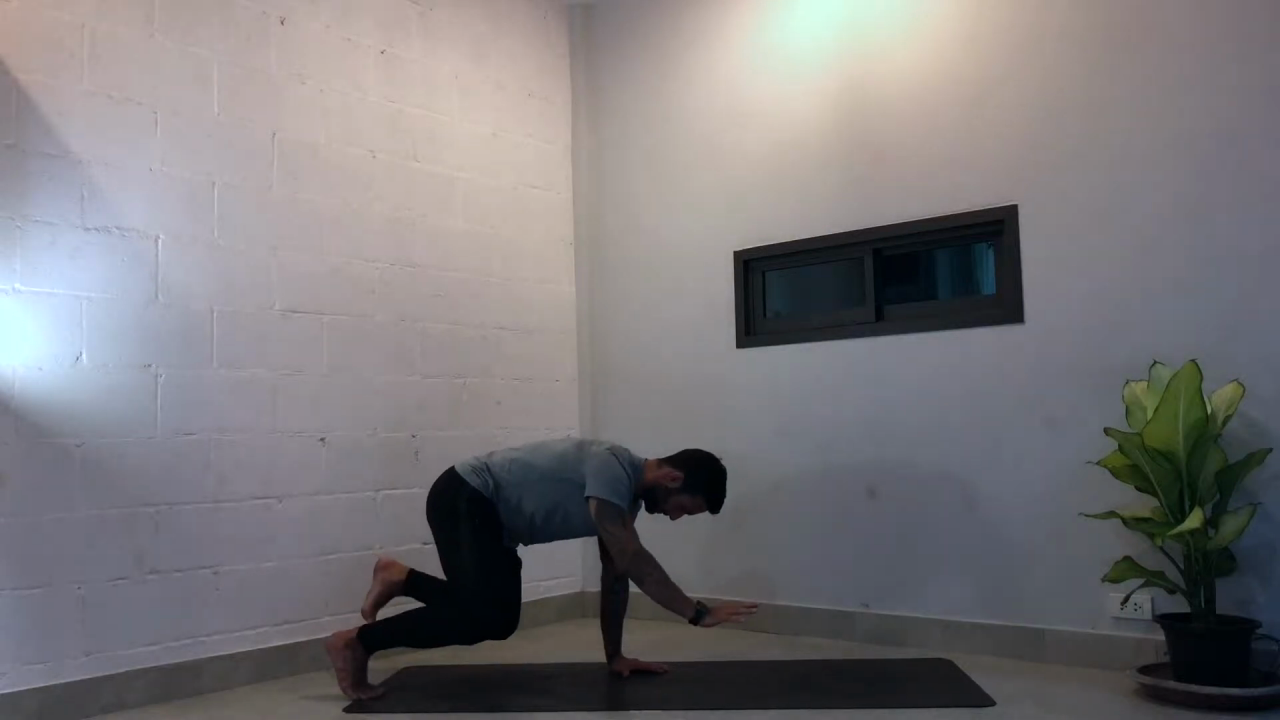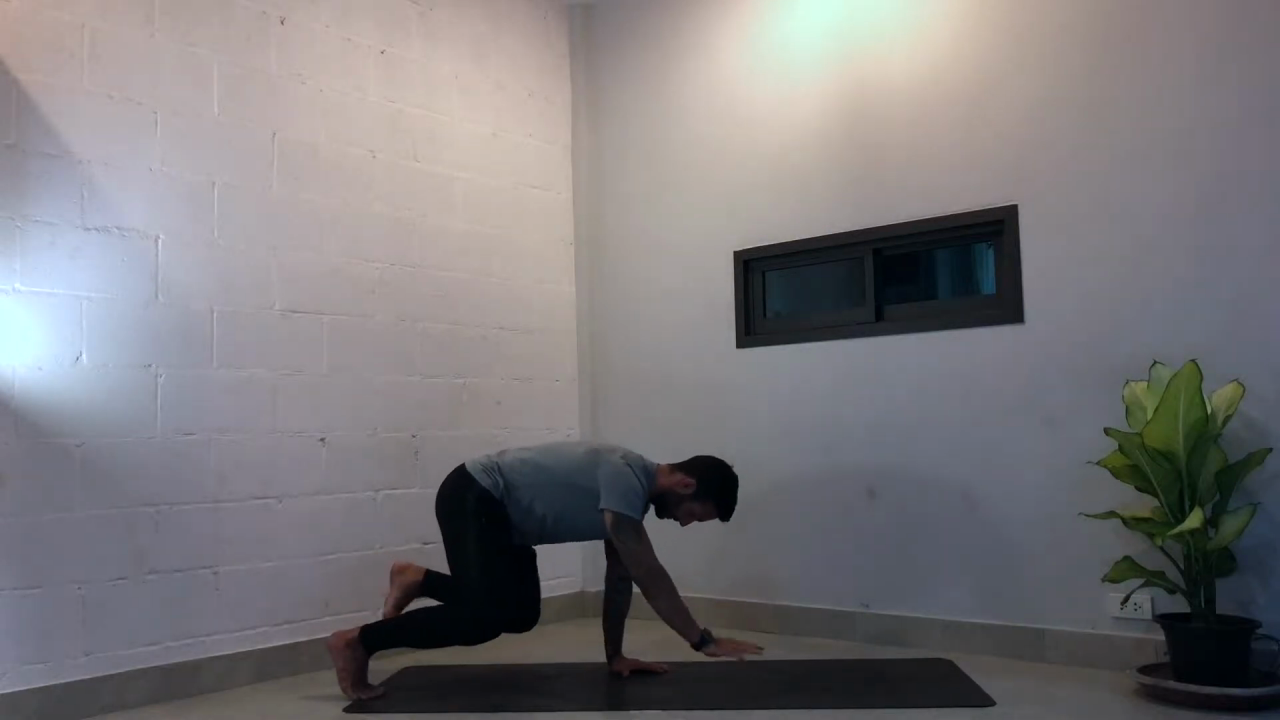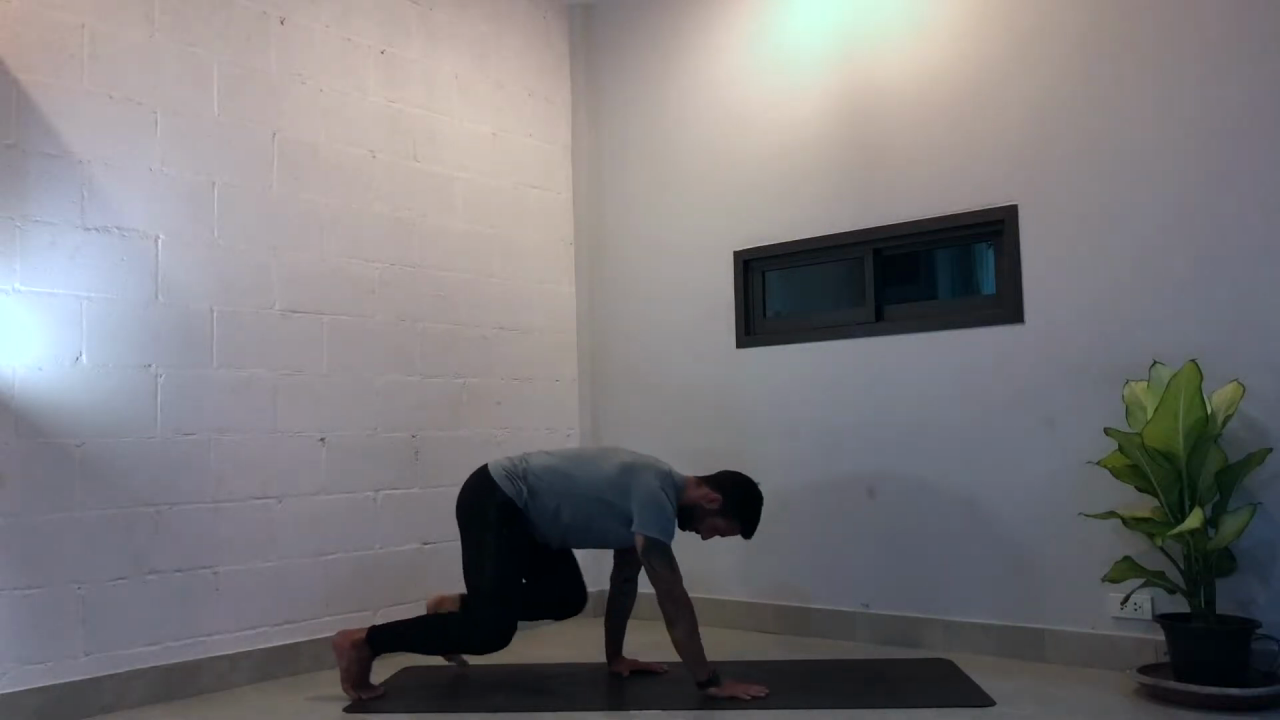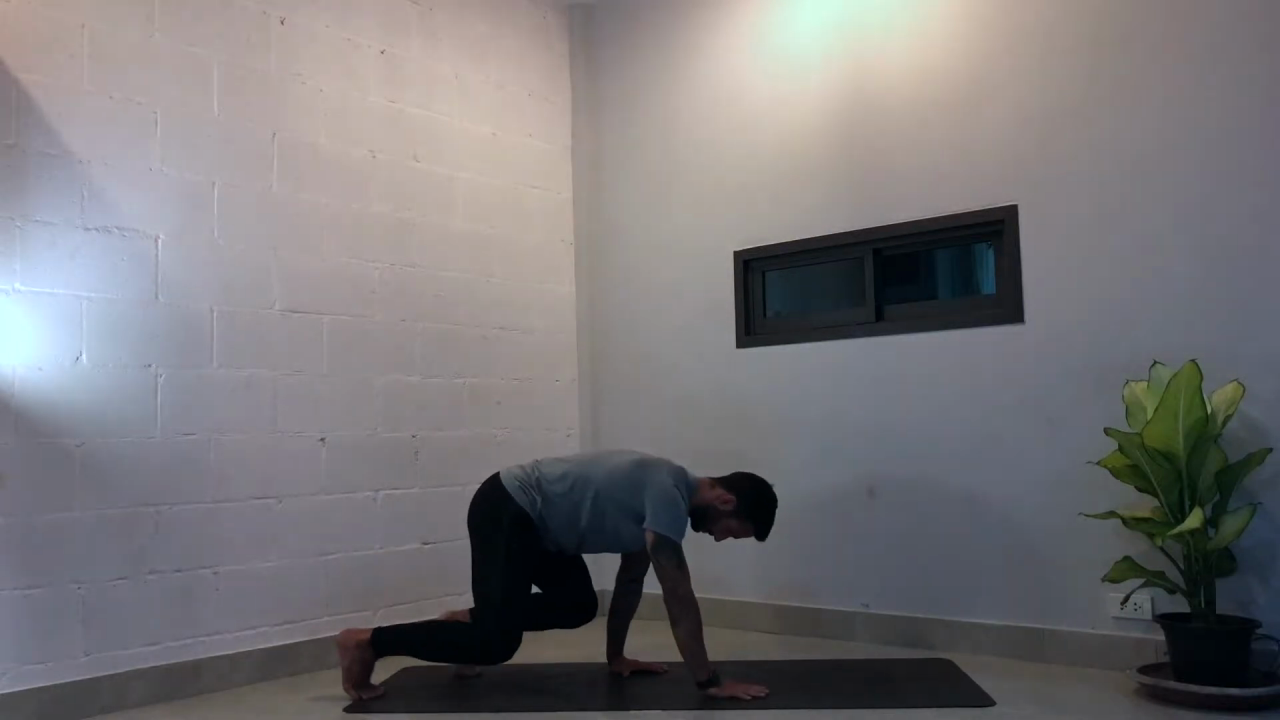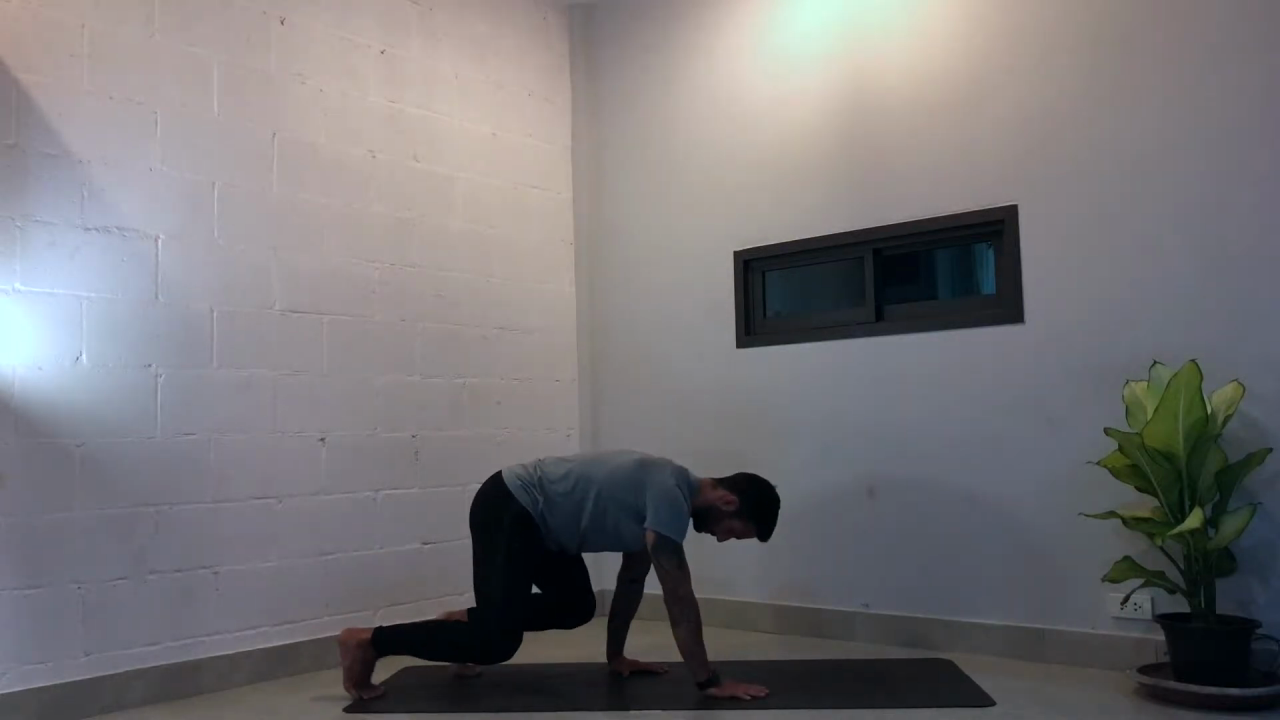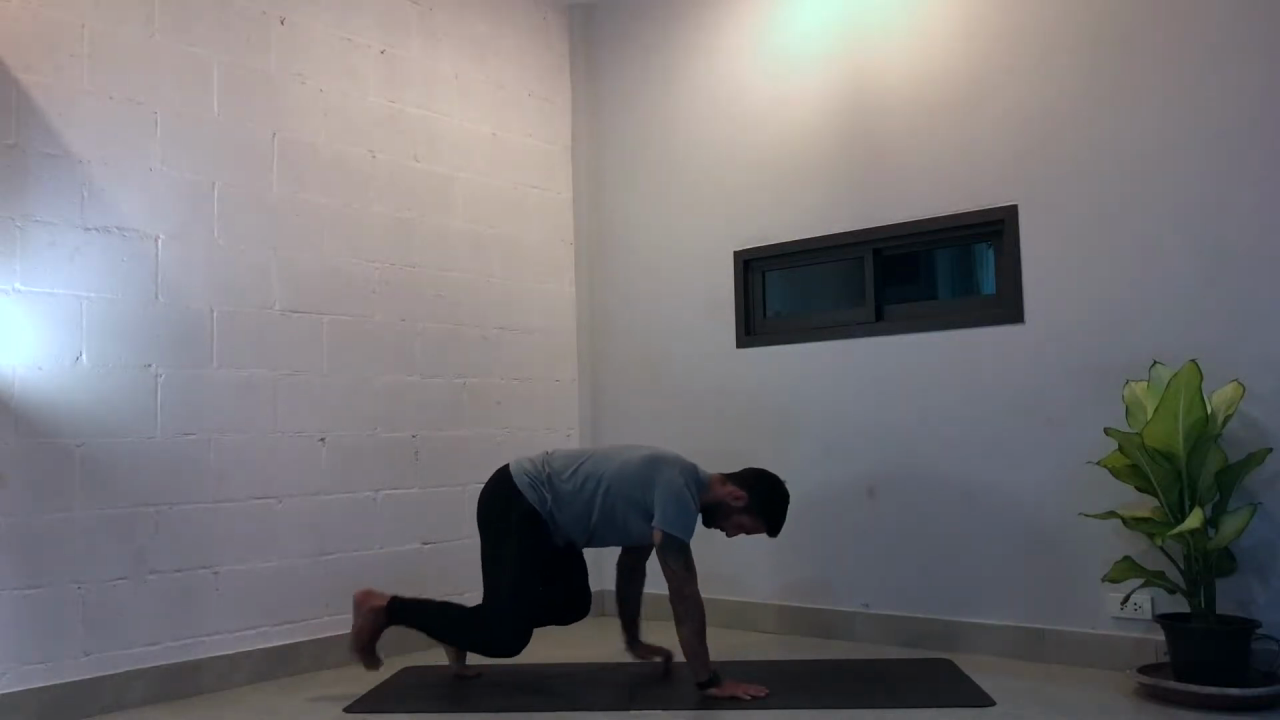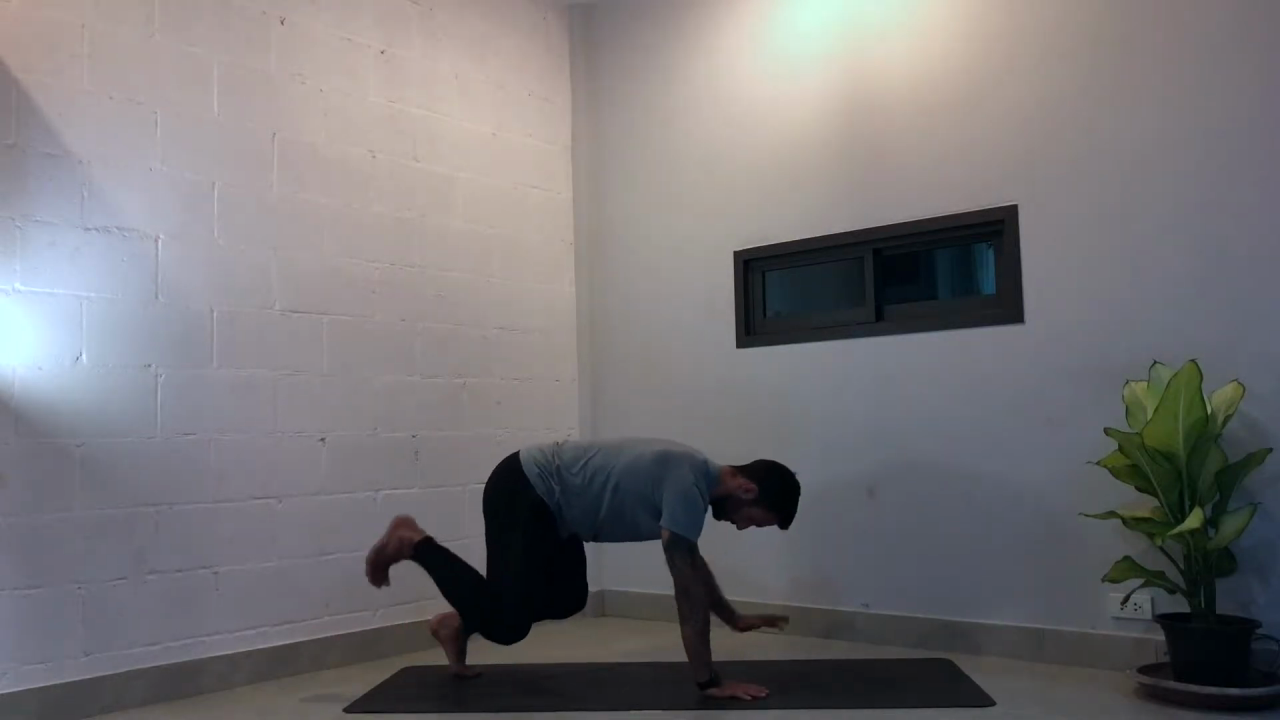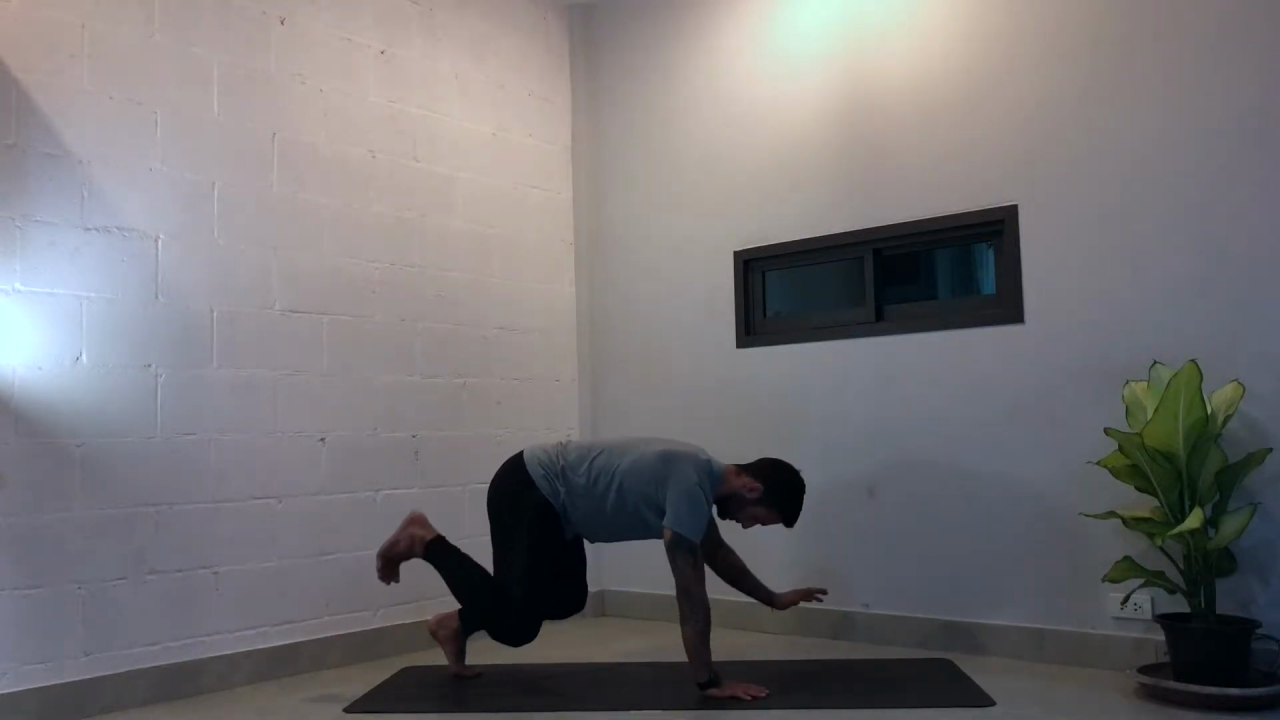
dt=0.3s
person 1, frame 1
left shoulder: (626, 490)
right shoulder: (611, 468)
left elbow: (615, 576)
right elbow: (633, 561)
left wrist: (615, 656)
right wrist: (698, 612)
left hip: (493, 516)
right hip: (464, 498)
left knee: (500, 621)
right knee: (483, 617)
left ankle: (398, 578)
right ankle: (355, 643)
person 1, frame 2
left shoulder: (634, 489)
right shoulder: (625, 478)
left elbow: (619, 577)
right elbow: (647, 575)
left wrist: (614, 655)
right wrist: (703, 640)
left hip: (500, 511)
right hip: (473, 497)
left knee: (521, 615)
right knee: (486, 618)
left ankle: (417, 580)
right ankle: (356, 643)
person 1, frame 3
left shoulder: (653, 493)
right shoulder: (655, 496)
left elbow: (625, 578)
right elbow: (673, 599)
left wrist: (615, 656)
right wrist: (709, 680)
left hip: (520, 510)
right hip: (493, 501)
left knee: (568, 597)
right knee: (491, 630)
left ankle: (458, 608)
right ankle: (362, 643)
person 1, frame 4
left shoulder: (666, 493)
right shoulder: (669, 495)
left elbow: (631, 578)
right elbow: (679, 598)
left wrist: (615, 655)
right wrist: (709, 681)
left hip: (531, 517)
right hip: (506, 510)
left knee: (579, 605)
right knee: (496, 644)
left ankle: (468, 621)
right ankle: (367, 643)
person 1, frame 5
left shoulder: (666, 494)
right shoulder: (670, 496)
left elbow: (632, 577)
right elbow: (679, 598)
left wrist: (615, 654)
right wrist: (710, 681)
left hip: (534, 517)
right hip: (509, 509)
left knee: (576, 606)
right knee: (496, 642)
left ankle: (464, 621)
right ankle: (368, 642)
person 1, frame 6
left shoulder: (675, 487)
right shoulder: (678, 492)
left elbow: (632, 564)
right elbow: (684, 595)
left wrist: (634, 641)
right wrist: (709, 680)
left hip: (538, 508)
right hip: (516, 503)
left knee: (572, 603)
right knee: (506, 636)
left ankle: (463, 623)
right ankle: (383, 608)
person 1, frame 7
left shoulder: (691, 478)
right shoulder: (688, 488)
left elbow: (692, 564)
right elbow: (688, 591)
left wrist: (738, 619)
right wrist: (709, 680)
left hip: (543, 497)
right hip: (522, 491)
left knee: (568, 599)
right knee: (506, 623)
left ankle: (457, 623)
right ankle: (413, 541)
person 1, frame 8
left shoulder: (700, 476)
right shoulder: (691, 486)
left elbow: (716, 552)
right elbow: (691, 592)
left wrist: (774, 599)
right wrist: (708, 680)
left hip: (548, 495)
right hip: (527, 491)
left knee: (567, 600)
right knee: (515, 625)
left ankle: (455, 624)
right ankle: (425, 540)
